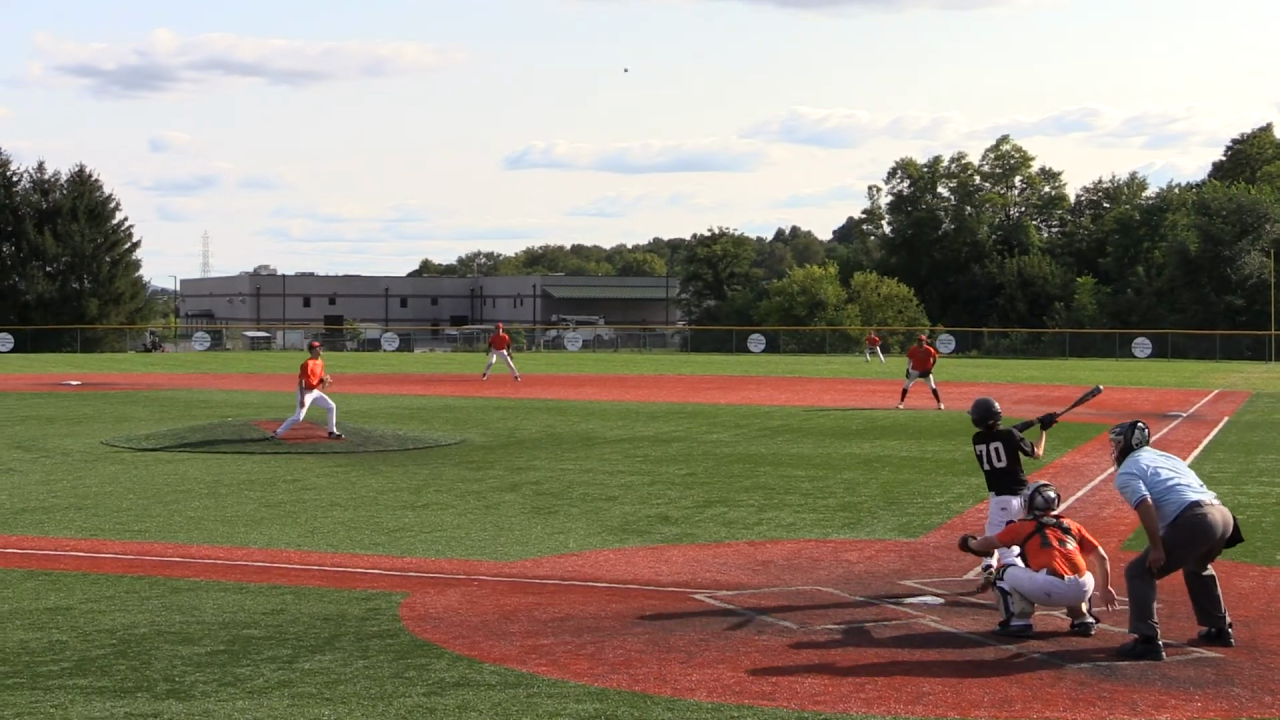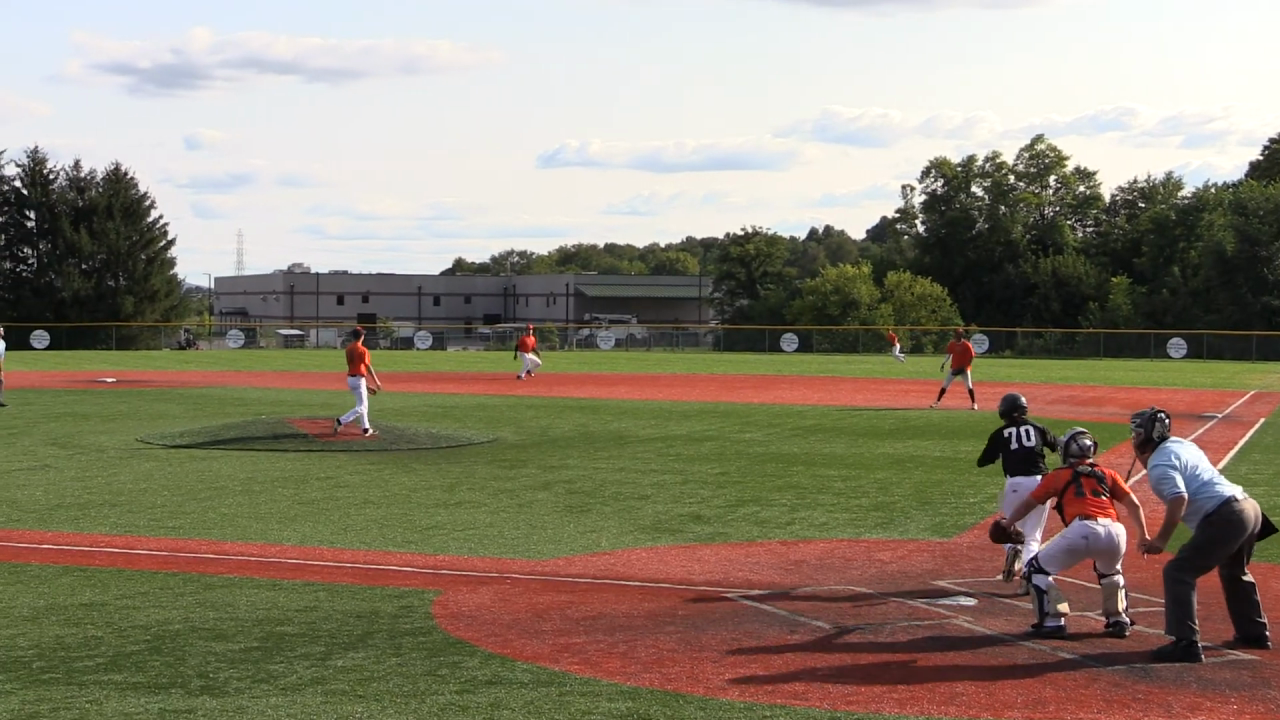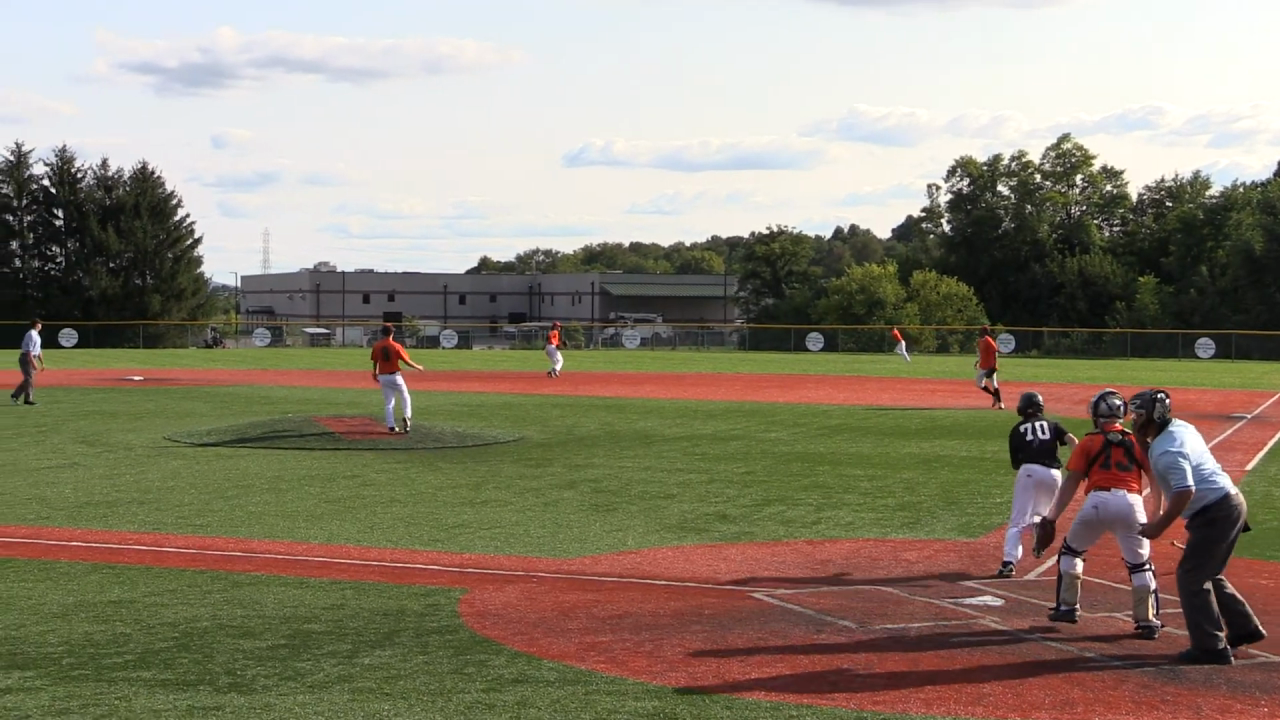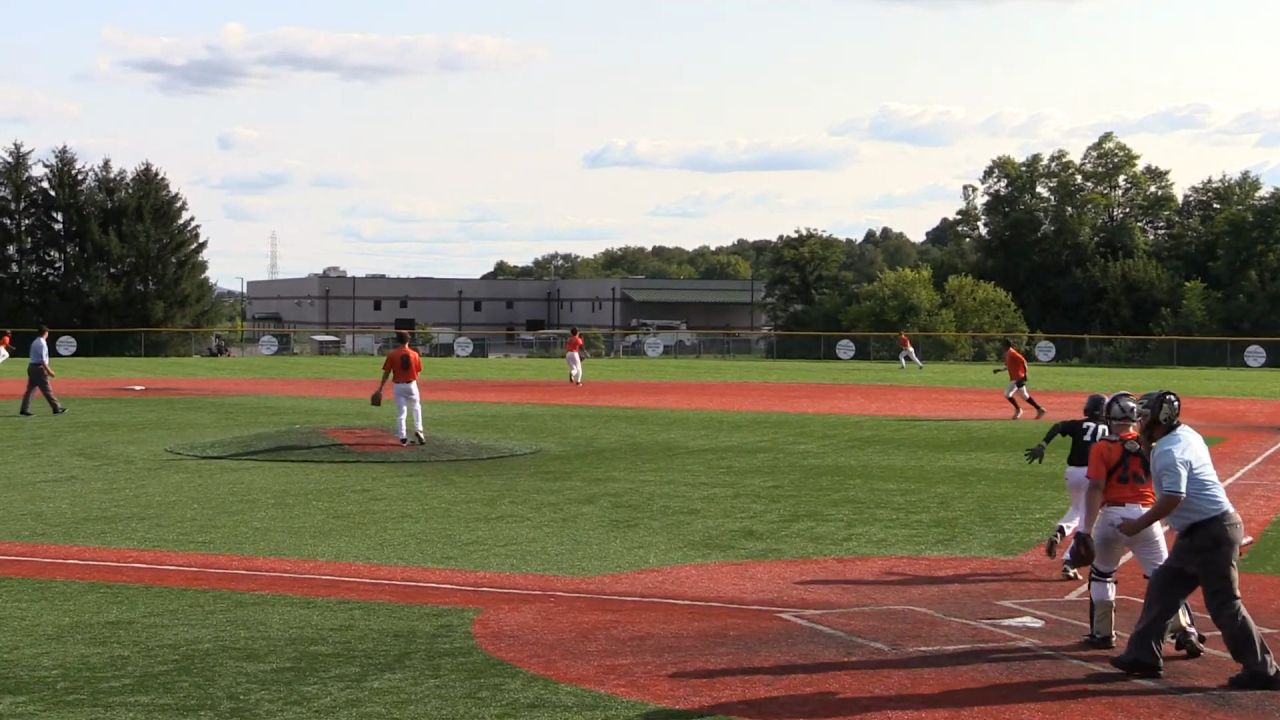
dt=0.3s
person 1, frame 1
left shoulder: (1124, 473)
right shoulder: (1168, 457)
left elbow: (1146, 506)
left wrist: (1157, 547)
left hip: (1194, 522)
right hip: (1222, 514)
left knee: (1139, 572)
right knee: (1197, 567)
left ankle: (1147, 641)
right ankle: (1219, 629)
person 1, frame 2
left shoulder: (1159, 464)
right shoulder: (1182, 444)
left elbow: (1179, 500)
left wrist: (1161, 539)
right wrist: (1146, 462)
left hip: (1225, 518)
right hip: (1248, 508)
left knee: (1178, 572)
right knee: (1233, 571)
left ankle: (1186, 643)
right ankle: (1255, 632)
person 1, frame 3
left shoulder: (1167, 449)
right shoulder: (1180, 428)
left elbow: (1186, 492)
right elbow: (1156, 460)
left wrist: (1160, 527)
right wrist: (1142, 437)
left hip: (1216, 513)
right hip: (1224, 507)
left knee: (1192, 578)
right knee: (1203, 574)
left ankle: (1213, 648)
right ankle: (1245, 628)
person 1, frame 4
left shoulder: (1169, 450)
right shoulder: (1185, 435)
left elbow: (1173, 497)
right elbow: (1159, 466)
left wrist: (1139, 524)
right wrist: (1147, 442)
left hip: (1211, 531)
right hip: (1198, 531)
left knee: (1223, 603)
right knee: (1162, 587)
right ankle: (1143, 656)
person 2, frame 1
left shoulder: (1022, 527)
right shoulder: (1071, 525)
left elbow: (989, 543)
right elbow: (1101, 556)
left wrist: (971, 544)
right wrist: (1105, 587)
left hip: (1048, 588)
right hip: (1081, 588)
left knee: (1006, 574)
left ankle: (1019, 623)
right ankle: (1083, 621)
person 2, frame 2
left shoulder: (1057, 476)
right shoulder: (1107, 474)
left elbow: (1028, 503)
right elbow: (1133, 504)
left wrist: (1008, 523)
right wrist: (1143, 536)
left hip: (1082, 530)
right hip: (1115, 532)
left knee: (1036, 568)
right knee: (1110, 571)
left ankle: (1052, 622)
right ankle: (1118, 621)
person 2, frame 3
left shoulder: (1087, 442)
right shoulder: (1137, 441)
left elbow: (1072, 480)
left wrist: (1053, 516)
left hip: (1098, 501)
right hip: (1130, 503)
left knee: (1071, 550)
right knee: (1140, 564)
left ankle: (1067, 607)
right ankle: (1147, 622)
person 2, frame 4
left shoulder: (1102, 447)
left elbow: (1095, 489)
left wrist: (1086, 529)
left hip: (1114, 516)
left knee: (1102, 574)
left ankle: (1102, 634)
right ankle: (1186, 633)
person 3, frame 1
left shoulder: (977, 439)
right shoulder: (1010, 436)
right elbow: (1036, 454)
left wrist: (1036, 421)
right wrist: (1043, 430)
left hip: (1001, 499)
right hip: (1022, 496)
left knee: (1007, 551)
right knee: (995, 531)
right ankle: (990, 569)
person 3, frame 2
left shoulder: (999, 434)
right shoulder: (1038, 428)
left elbow: (986, 460)
right elbow: (1060, 449)
left hip: (1016, 483)
right hip: (1040, 483)
right knee: (1032, 537)
left ankle: (1013, 550)
person 3, frame 3
left shoulder: (1017, 430)
right shoulder: (1052, 424)
left elbow: (1016, 463)
right elbow: (1072, 441)
left hip: (1030, 472)
right hip: (1052, 474)
left knee: (1017, 523)
right knee: (1039, 513)
left ankle: (1009, 563)
right ankle: (1038, 523)
person 3, frame 4
left shoulder: (1077, 424)
right shoulder: (1110, 430)
left elbow: (1057, 427)
left wrist: (1042, 445)
left hip: (1074, 472)
left knee: (1077, 511)
left ankle: (1060, 530)
right ankle: (1068, 564)
